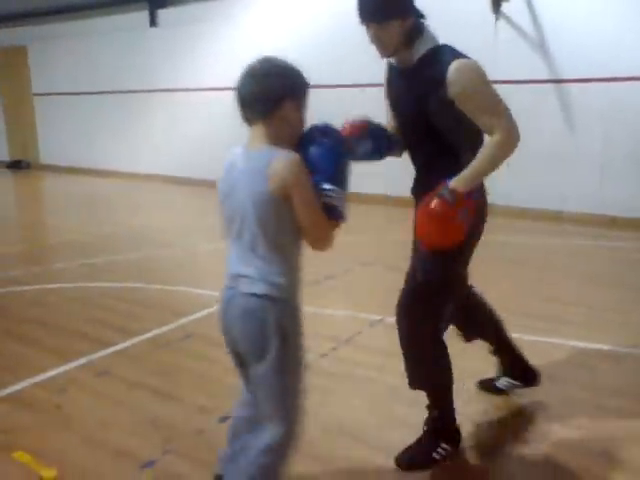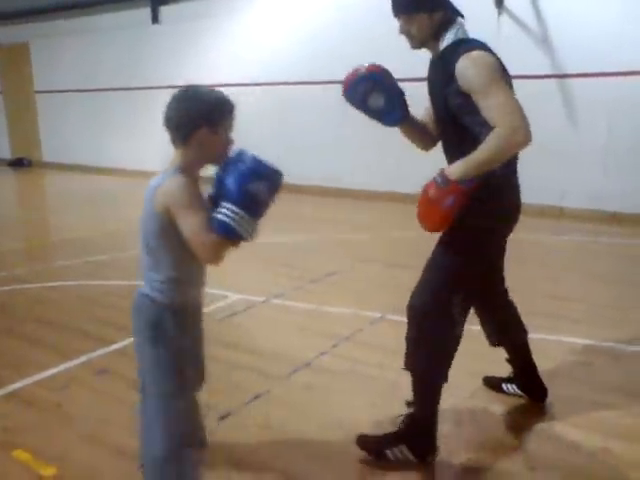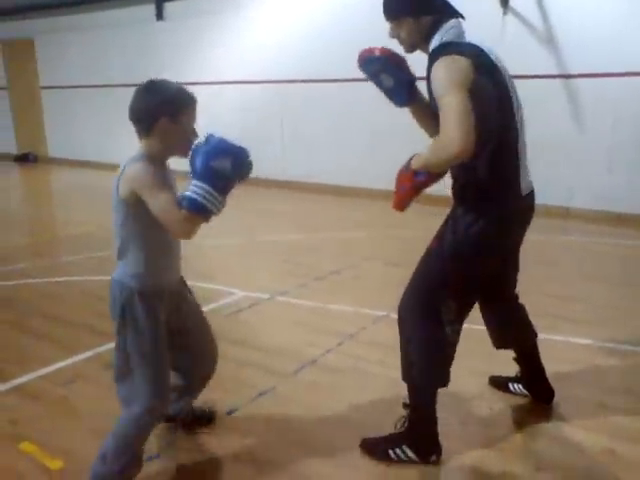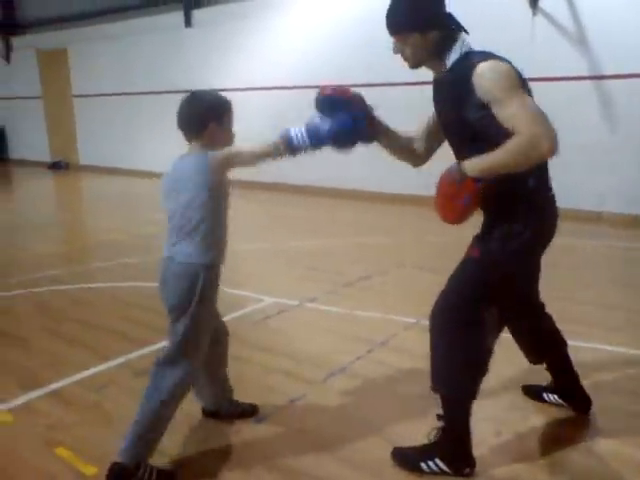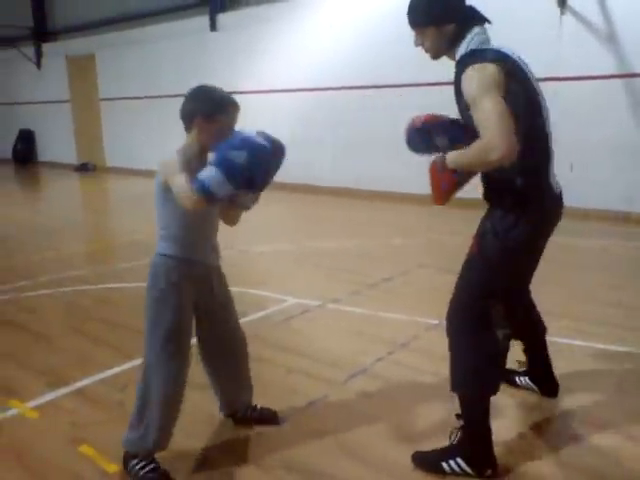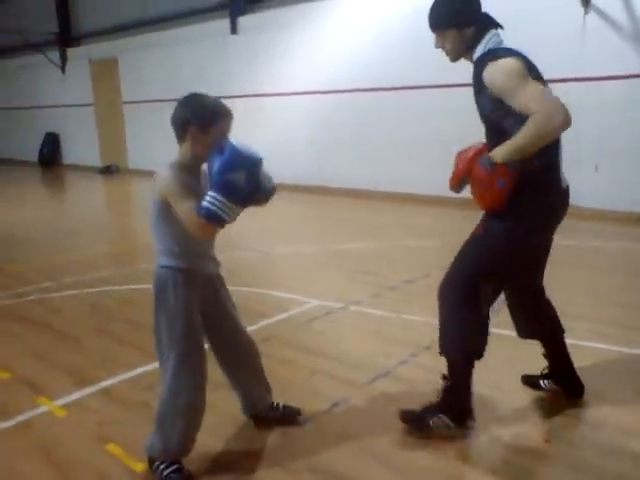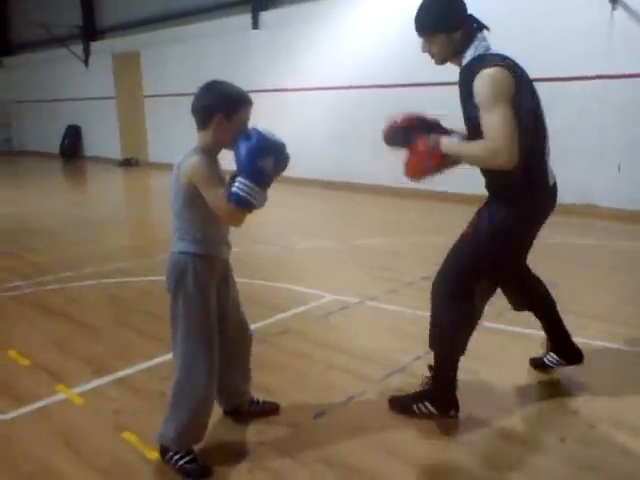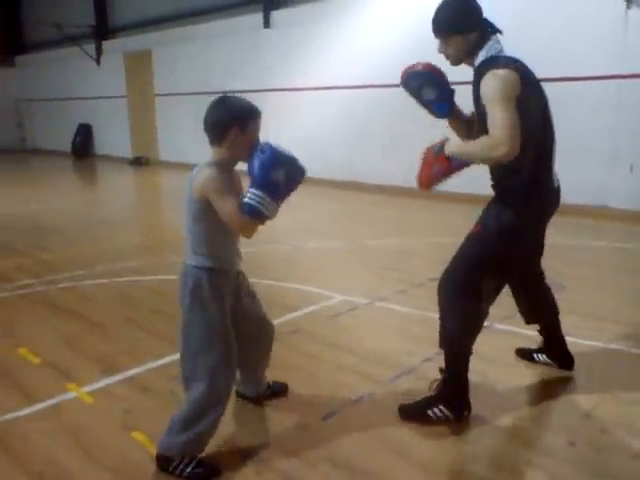
dt=0.3s
person 1, frame 1
left shoulder: (455, 70)
right shoulder: (394, 73)
left elbow: (506, 133)
left wrist: (460, 184)
right wrist: (381, 142)
left hip: (455, 204)
right hip: (429, 200)
left knee: (417, 311)
right knee: (452, 293)
left ankle: (443, 428)
right ankle: (517, 369)
person 1, frame 2
left shoulder: (471, 60)
right shoulder: (444, 63)
left elbow: (517, 132)
right elbow: (429, 137)
left wrist: (456, 174)
right wrist: (395, 114)
left hip: (486, 202)
right hip: (485, 200)
left knee: (430, 306)
right knee: (488, 292)
left ankle: (418, 436)
right ankle: (528, 381)
person 1, frame 3
left shoulder: (449, 63)
right shoulder: (469, 56)
left elbow: (456, 145)
left wrist: (416, 165)
right wrist: (407, 95)
left hip: (484, 208)
right hip: (511, 200)
left knee: (421, 309)
right knee: (497, 294)
left ankle: (420, 437)
right ankle: (535, 381)
person 1, frame 4
left shoulder: (486, 71)
right shoulder: (448, 82)
left elbow: (541, 140)
right elbow: (419, 153)
left wrist: (472, 168)
right wrist: (370, 127)
left hip: (521, 216)
right hip: (514, 214)
left knee: (454, 318)
right knee: (520, 306)
right ankle: (569, 389)
person 1, frame 5
left shoulder: (480, 70)
right shoulder: (490, 61)
left elbow: (500, 149)
left wrist: (452, 160)
left hip: (518, 209)
right hip: (531, 202)
left knee: (469, 316)
right knee: (508, 294)
right ankle: (540, 373)
person 1, frame 6
left shoulder: (497, 67)
right shoulder: (502, 63)
left elbow: (555, 117)
left wrist: (497, 156)
right wrist: (494, 156)
left hip: (527, 201)
right hip: (539, 196)
left knee: (460, 291)
right knee: (523, 287)
left ankle: (454, 406)
right ankle: (564, 377)
person 1, frame 7
left shoulder: (489, 75)
right shoulder: (485, 69)
left elbow: (501, 154)
left wrist: (445, 145)
right wrist: (440, 135)
left hip: (516, 200)
right hip: (529, 193)
left knee: (452, 287)
right knee: (512, 272)
left ankle: (440, 395)
right ankle: (563, 347)
person 1, frame 8
left shoulder: (498, 75)
right shoulder: (498, 71)
left elbow: (502, 146)
right elbow: (477, 134)
left wrist: (450, 149)
right wrist: (445, 107)
left hip: (523, 200)
right hip: (533, 194)
left knee: (459, 285)
right knee: (525, 274)
left ankle: (452, 398)
right ankle: (556, 351)
person 2, frame 1
left shoulder: (232, 162)
right shoulder: (288, 165)
right elbow: (321, 239)
right wrist: (327, 181)
left hip: (234, 302)
right hip: (270, 309)
left knee: (260, 401)
right knee: (274, 425)
person 2, frame 2
left shoulder: (183, 180)
right shoulder: (176, 186)
left elbow: (205, 237)
right elbow: (211, 251)
left wrist: (234, 194)
right wrist: (243, 200)
left hip: (179, 304)
right hip: (163, 311)
left knee: (183, 389)
right knee: (173, 414)
person 2, frame 3
left shoulder: (159, 169)
right shoulder: (141, 172)
left elbow: (180, 215)
right elbow: (184, 225)
left wrist: (214, 177)
right wrist: (210, 176)
left hip: (168, 286)
right hip: (139, 296)
left knee: (202, 354)
right knee: (146, 396)
left ankle: (179, 407)
person 2, frame 4
left shoulder: (175, 168)
right shoulder: (216, 158)
right elbow: (276, 149)
right wrist: (321, 131)
left hip: (179, 268)
right hip: (194, 275)
left knee: (212, 339)
right knee: (179, 364)
left ankle: (217, 401)
person 2, frame 5
left shoulder: (205, 166)
right shoulder: (177, 164)
left elbow: (230, 218)
right elbow: (193, 202)
left hip: (207, 268)
right hip: (174, 270)
left knee: (229, 342)
right knee: (166, 360)
left ankle: (239, 407)
person 2, frame 6
left shoulder: (198, 174)
right shoulder: (171, 179)
left elbow: (212, 224)
right elbow: (202, 228)
left wrist: (242, 192)
right wrist: (226, 185)
left hip: (207, 276)
right hip: (177, 281)
left knee: (238, 347)
right knee: (185, 372)
left ankle: (261, 407)
person 2, frame 7
left shoulder: (210, 161)
right shoulder: (197, 164)
left elbow: (229, 207)
right elbow: (233, 216)
left wrist: (257, 171)
right wrist: (252, 171)
left hip: (216, 263)
right hip: (193, 268)
left knee: (236, 338)
right knee: (198, 358)
left ankle: (237, 401)
right ankle: (176, 442)
person 2, frame 8
left shoulder: (229, 175)
right shoulder: (209, 178)
left elbow: (246, 216)
right elbow: (244, 227)
left wrist: (275, 186)
right wrist: (267, 184)
left hip: (228, 274)
right hip: (206, 278)
left knee: (257, 330)
right knee: (212, 368)
left ankle: (253, 386)
